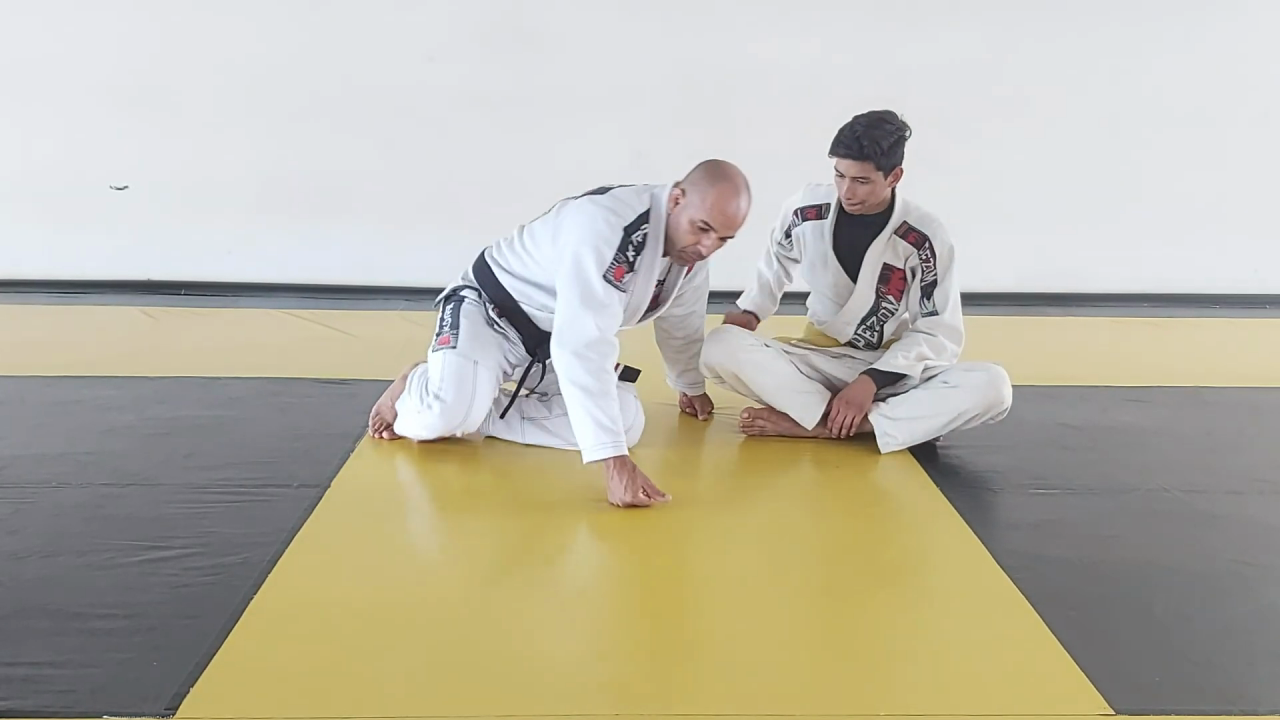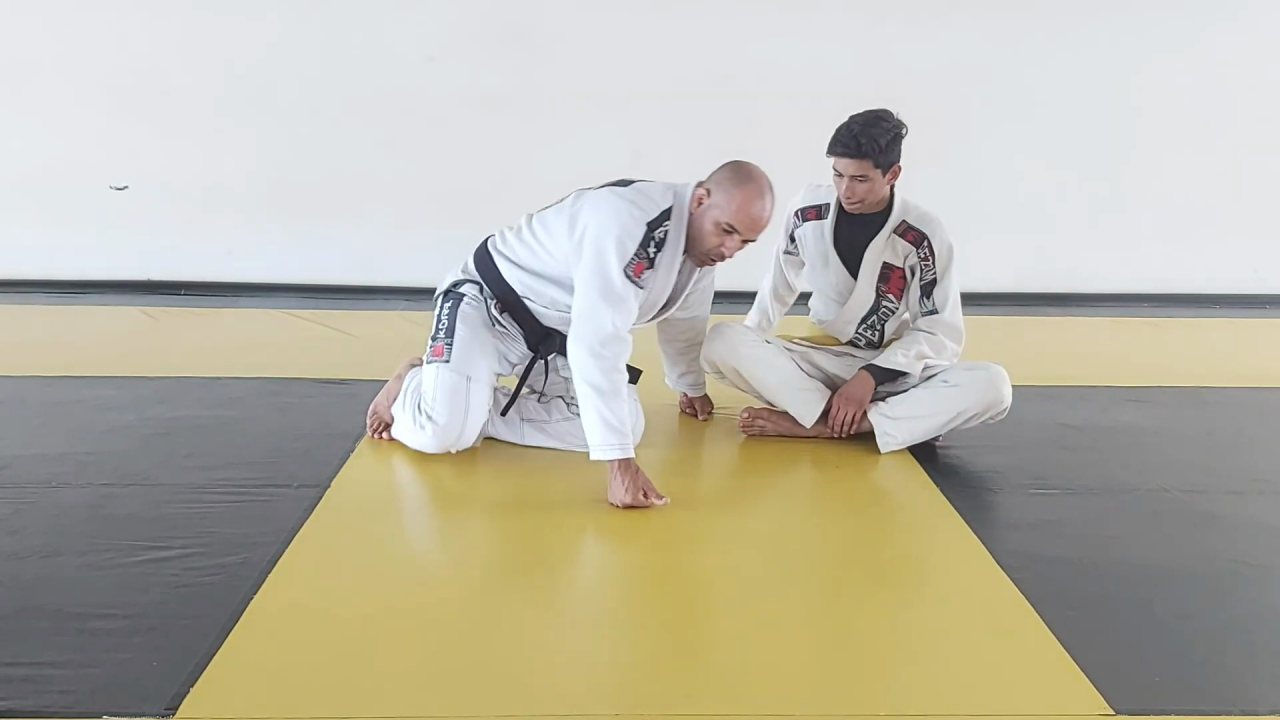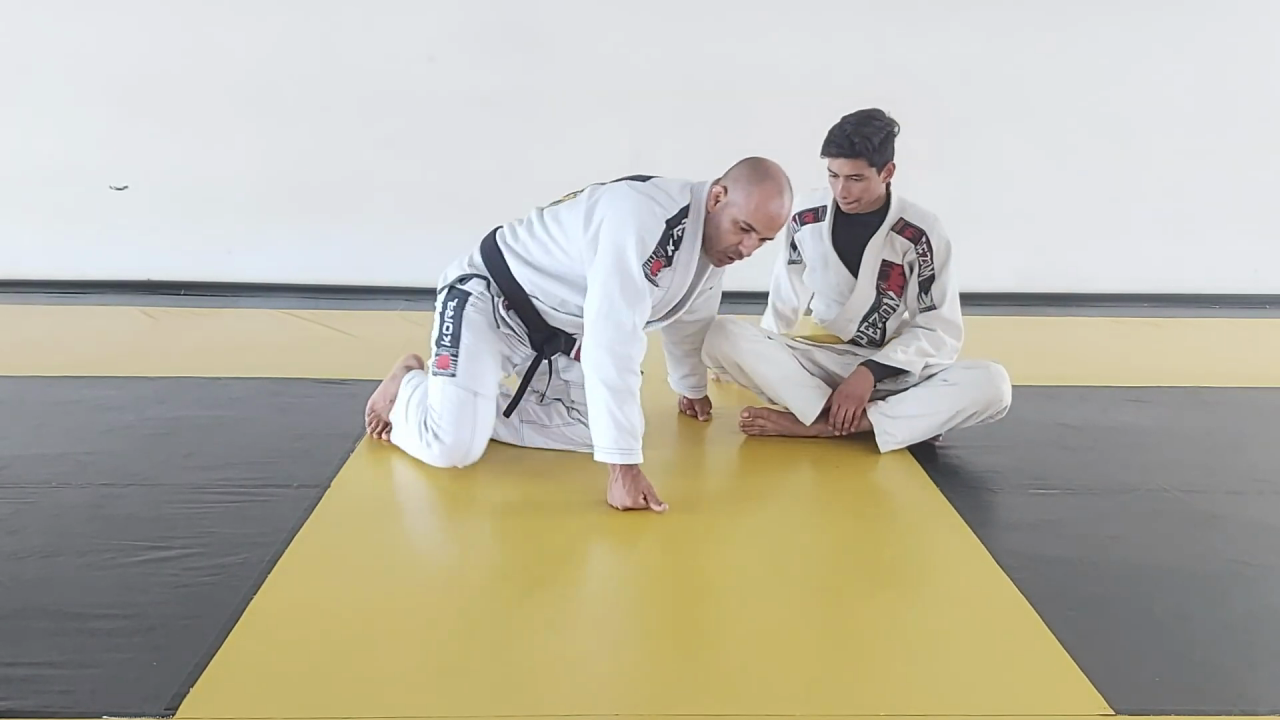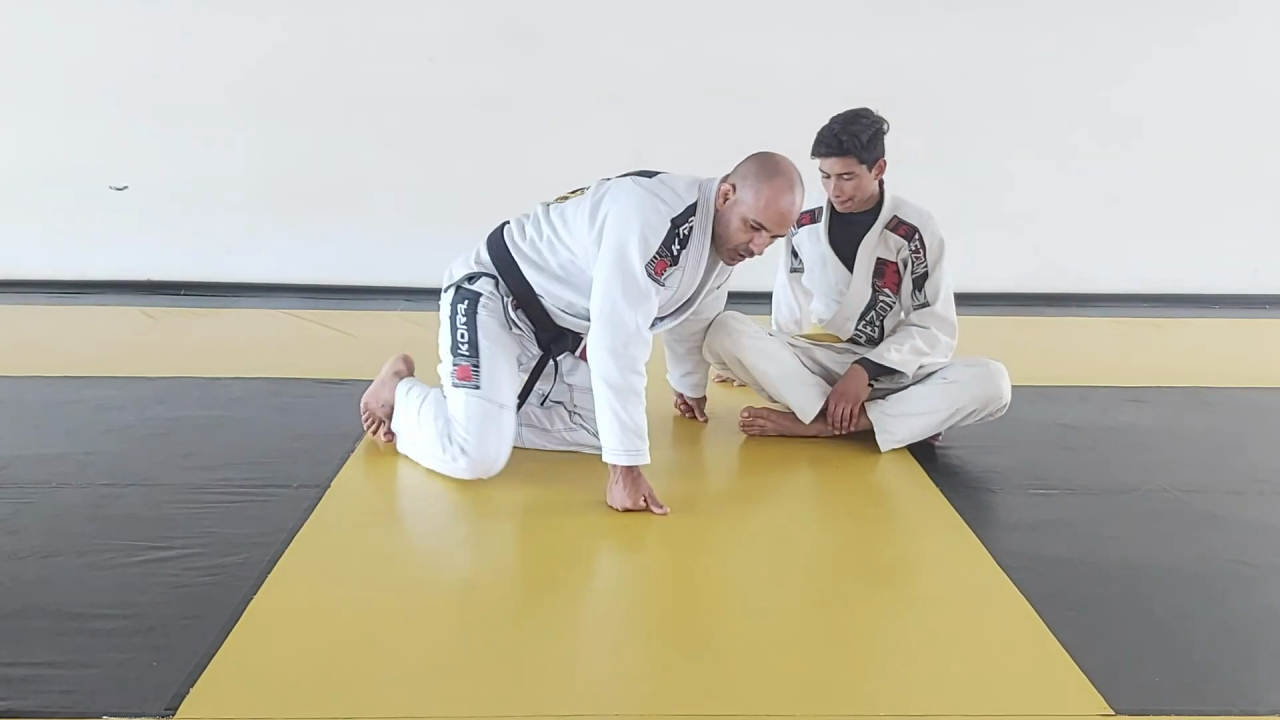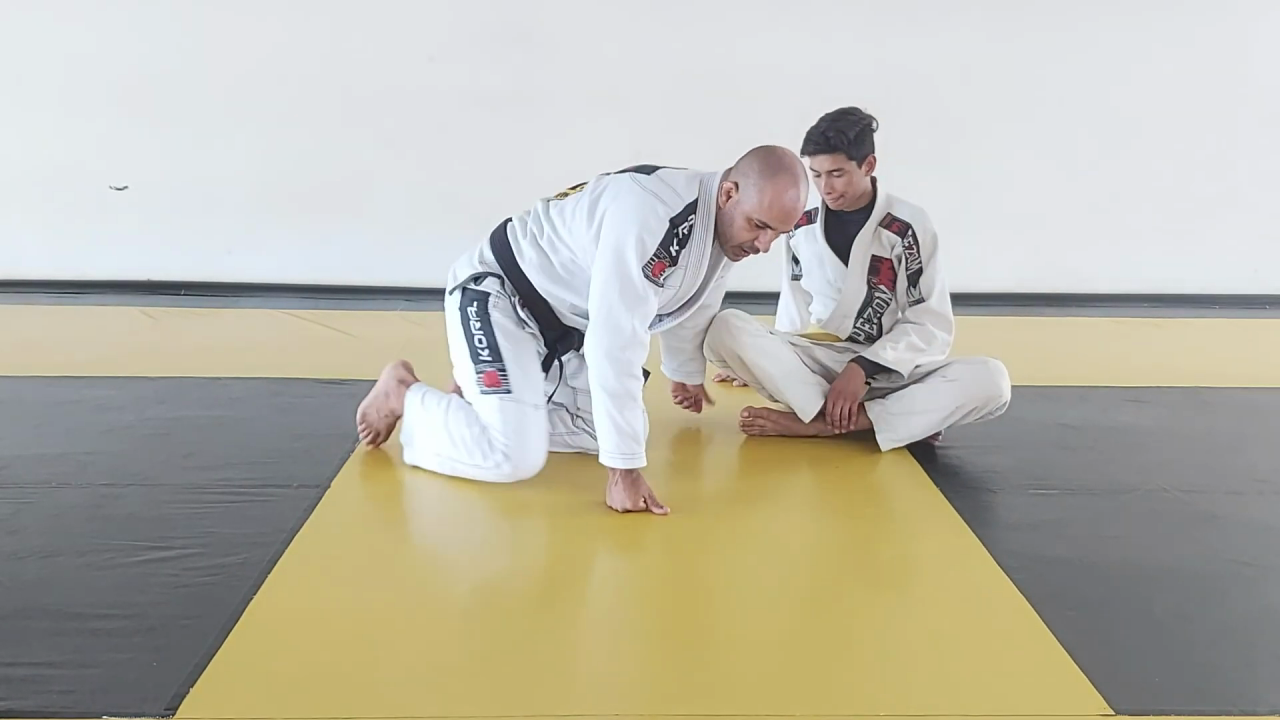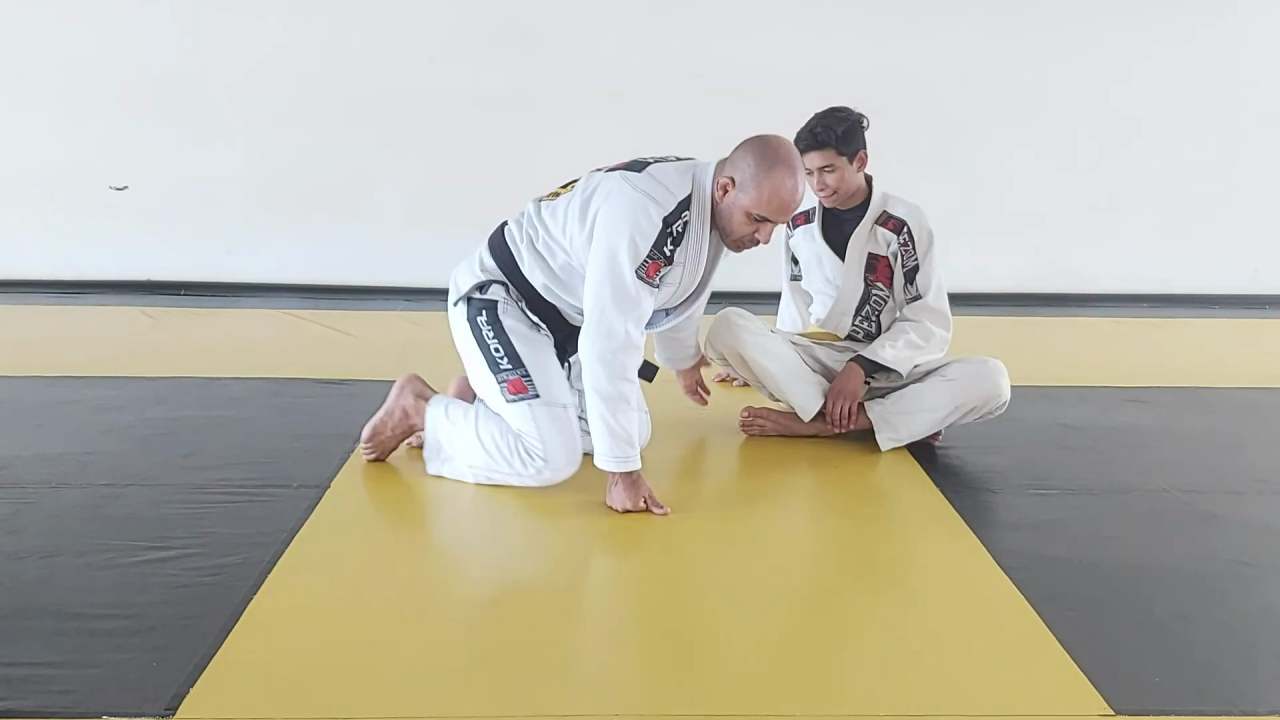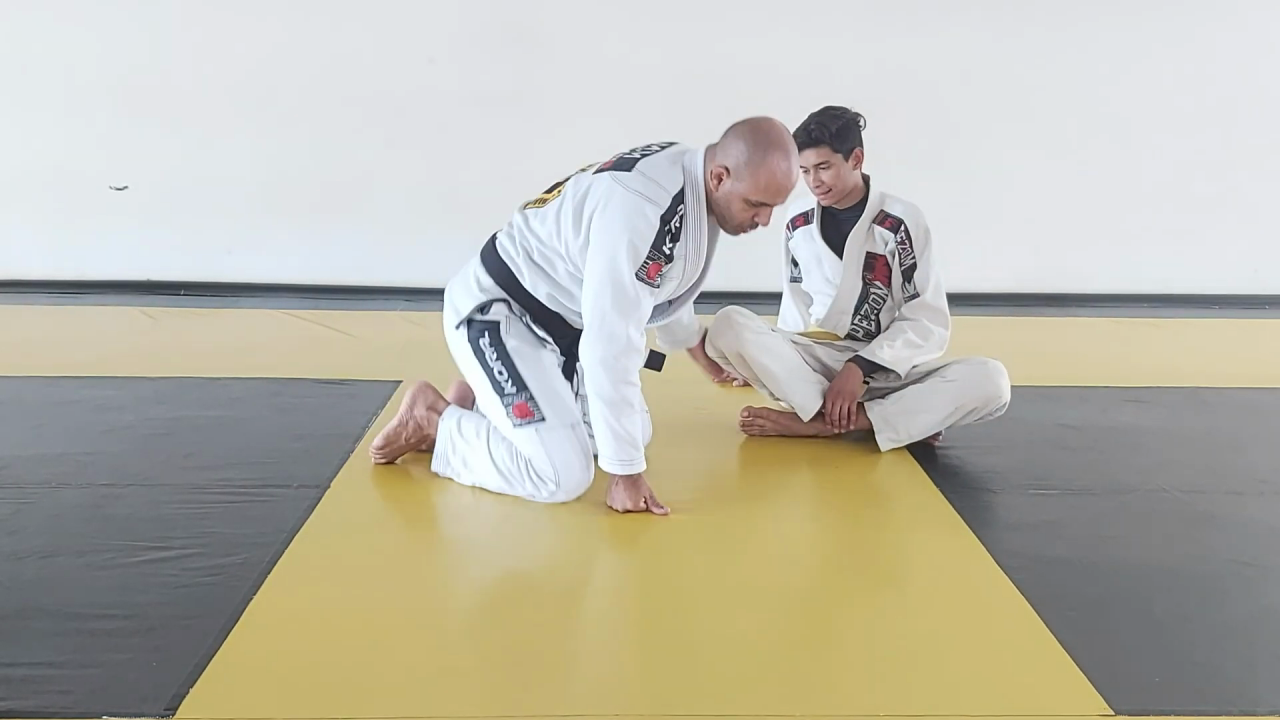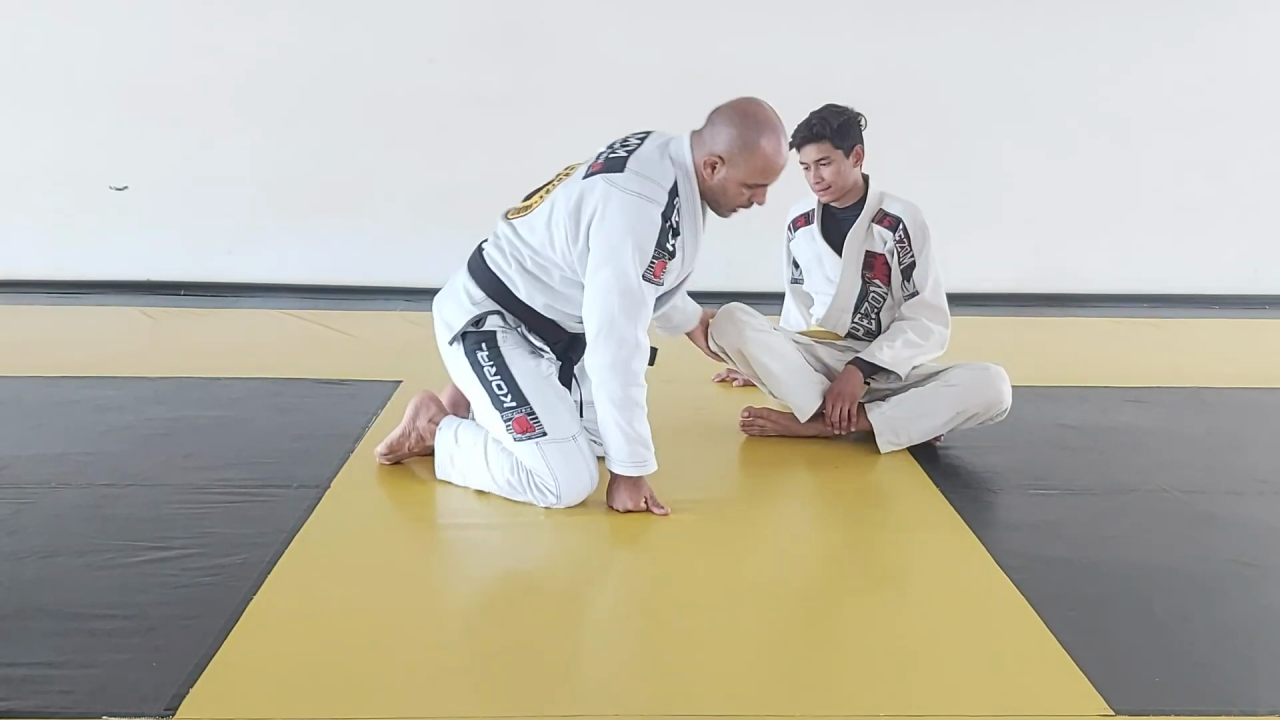
dt=0.1s
person 1, frame 1
left shoulder: (690, 240)
right shoulder: (604, 224)
left elbow: (680, 316)
right elbow: (583, 349)
left wrist: (689, 386)
right wrist: (615, 462)
left hip: (546, 340)
right hip: (488, 308)
left knee: (625, 423)
right knee: (448, 412)
left ankle: (479, 411)
right ankle: (413, 389)
person 1, frame 2
left shoulder: (707, 237)
right shoulder: (627, 217)
left elbow: (684, 318)
right elbow: (598, 345)
left wrist: (691, 387)
right wrist: (621, 465)
left hip: (553, 335)
right hip: (488, 302)
left knee: (626, 425)
right knee: (444, 430)
left ankle: (481, 410)
right ankle: (411, 388)
person 1, frame 3
left shoulder: (716, 238)
right shoulder: (645, 216)
left elbow: (687, 317)
right elbow: (614, 345)
left wrist: (691, 387)
right wrist: (624, 467)
left hip: (554, 327)
right hip: (488, 296)
left knee: (605, 423)
right knee: (452, 445)
left ankle: (479, 406)
right ankle: (407, 385)
person 1, frame 4
left shoulder: (725, 236)
right shoulder: (650, 214)
left elbow: (690, 316)
right elbow: (617, 345)
left wrist: (691, 385)
right wrist: (626, 469)
left hip: (561, 326)
right hip: (494, 296)
left knee: (605, 426)
right knee: (477, 455)
left ankle: (480, 404)
right ankle: (401, 387)
person 1, frame 5
left shoulder: (722, 221)
right shoulder: (652, 211)
left elbow: (691, 304)
right elbow: (617, 342)
left wrist: (685, 376)
right wrist: (624, 470)
left hip: (561, 320)
right hip: (496, 292)
left knee: (630, 431)
right knee: (516, 453)
left ankle: (475, 406)
right ankle: (404, 394)
person 1, frame 6
left shoulder: (721, 212)
right shoulder: (644, 210)
left elbow: (680, 294)
right elbow: (610, 346)
left wrist: (684, 360)
right wrist: (623, 471)
left hip: (562, 318)
right hip: (499, 297)
left knee: (633, 432)
right knee: (551, 457)
left ankle: (476, 400)
right ankle: (419, 408)
person 1, frame 7
left shoulder: (681, 171)
right shoulder: (641, 205)
left elbow: (659, 281)
right elbow: (610, 347)
left wrist: (688, 335)
right wrist: (626, 471)
left hip: (553, 315)
right hip: (497, 309)
left knee: (623, 432)
right knee: (561, 474)
left ankle: (478, 404)
right ankle: (431, 420)
person 1, frame 8
left shoulder: (667, 156)
right shoulder: (636, 205)
right elbow: (616, 351)
left wrist: (687, 319)
right wrist: (628, 472)
left hip: (547, 321)
right hip: (487, 321)
left knee: (609, 434)
right knee: (565, 483)
left ankle: (470, 406)
right ankle: (435, 426)
person 2, frame 1
left shoulder: (925, 235)
right shoulder: (806, 208)
left elbow: (938, 335)
right elbow: (778, 258)
left wrist: (871, 381)
right wrist: (750, 309)
left hip: (891, 368)
right hip: (820, 359)
left knee: (992, 387)
right knee: (720, 347)
left ankle: (818, 423)
person 2, frame 2
left shoulder: (924, 234)
right shoulder: (807, 209)
left elbow: (939, 334)
right elbow: (783, 270)
left wrist: (871, 377)
right wrist: (753, 328)
left hip: (892, 368)
right hip: (821, 358)
left knee: (992, 386)
right knee: (721, 342)
left ankle: (814, 422)
person 2, frame 3
left shoulder: (921, 231)
right shoulder: (806, 214)
left elbow: (938, 331)
left wrist: (870, 373)
right wrist: (764, 358)
left hip: (890, 367)
right hip: (822, 359)
left knee: (991, 386)
right knee: (723, 336)
left ankle: (822, 423)
person 2, frame 4
left shoulder: (915, 228)
right shoulder: (804, 218)
left elbow: (933, 329)
left wrist: (865, 371)
right wrist: (766, 360)
left hip: (889, 367)
right hip: (822, 358)
left knee: (991, 383)
right knee: (724, 332)
left ankle: (821, 423)
person 2, frame 5
left shoulder: (908, 226)
right shoulder: (802, 220)
left elbow: (930, 326)
left wrist: (861, 369)
right wrist: (769, 363)
left hip: (887, 366)
right hip: (820, 359)
left knee: (991, 381)
right knee: (725, 328)
left ankle: (820, 423)
person 2, frame 6
left shoulder: (904, 223)
right shoulder: (799, 220)
left elbow: (929, 324)
left wrist: (861, 368)
right wrist: (770, 363)
left hip: (888, 366)
right hip: (820, 358)
left knee: (990, 380)
right knee: (726, 327)
left ankle: (821, 423)
person 2, frame 7
left shoulder: (902, 221)
right shoulder: (798, 220)
left elbow: (927, 323)
left wrist: (859, 368)
right wrist: (769, 363)
left hip: (886, 365)
right hip: (818, 358)
left knee: (991, 383)
right knee: (727, 325)
left ankle: (820, 423)
person 2, frame 8
left shoulder: (901, 221)
right shoulder: (799, 221)
left elbow: (927, 323)
left wrist: (860, 370)
right wrist: (771, 363)
left hip: (888, 366)
right hip: (819, 358)
left knee: (992, 388)
right knee: (729, 322)
left ankle: (820, 423)
right ankle: (868, 419)
